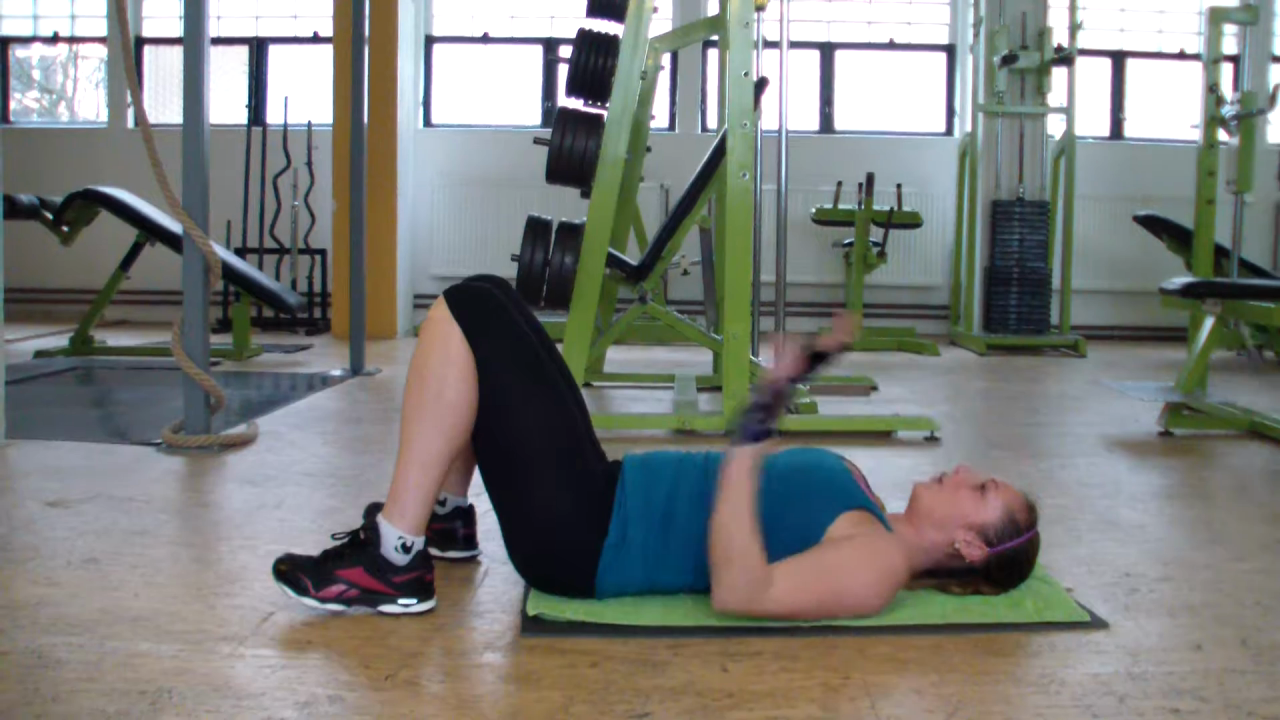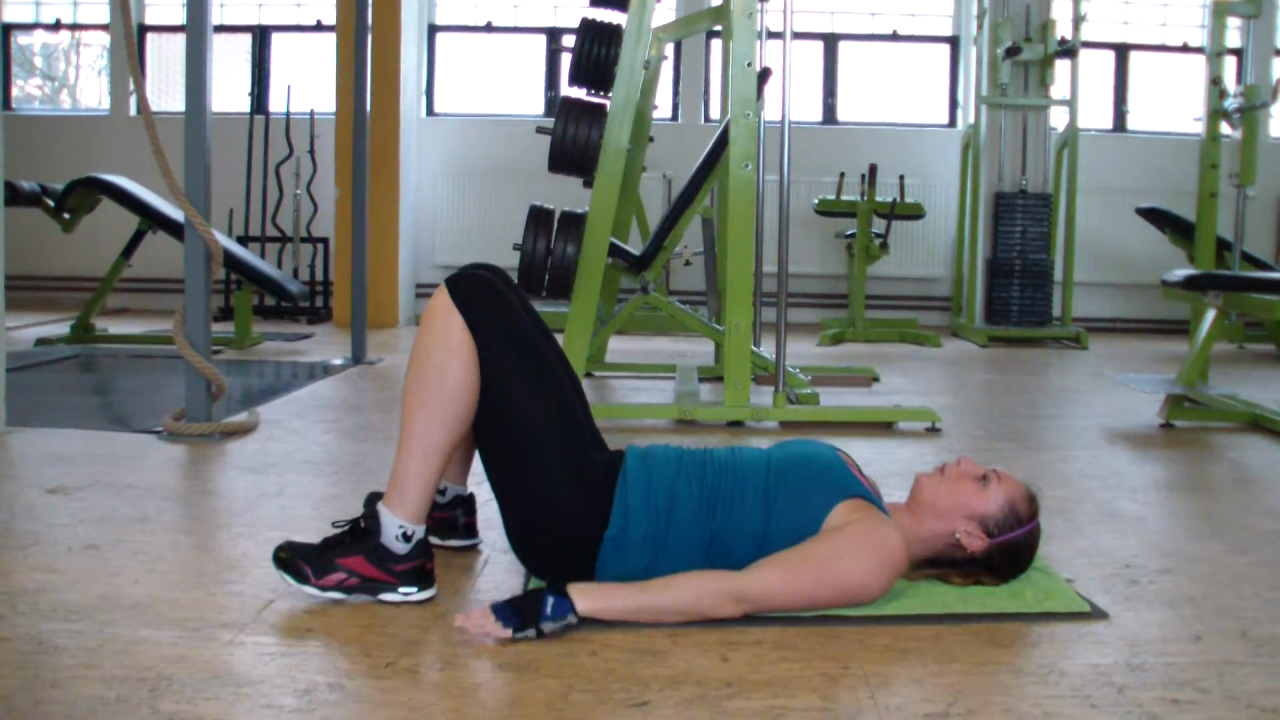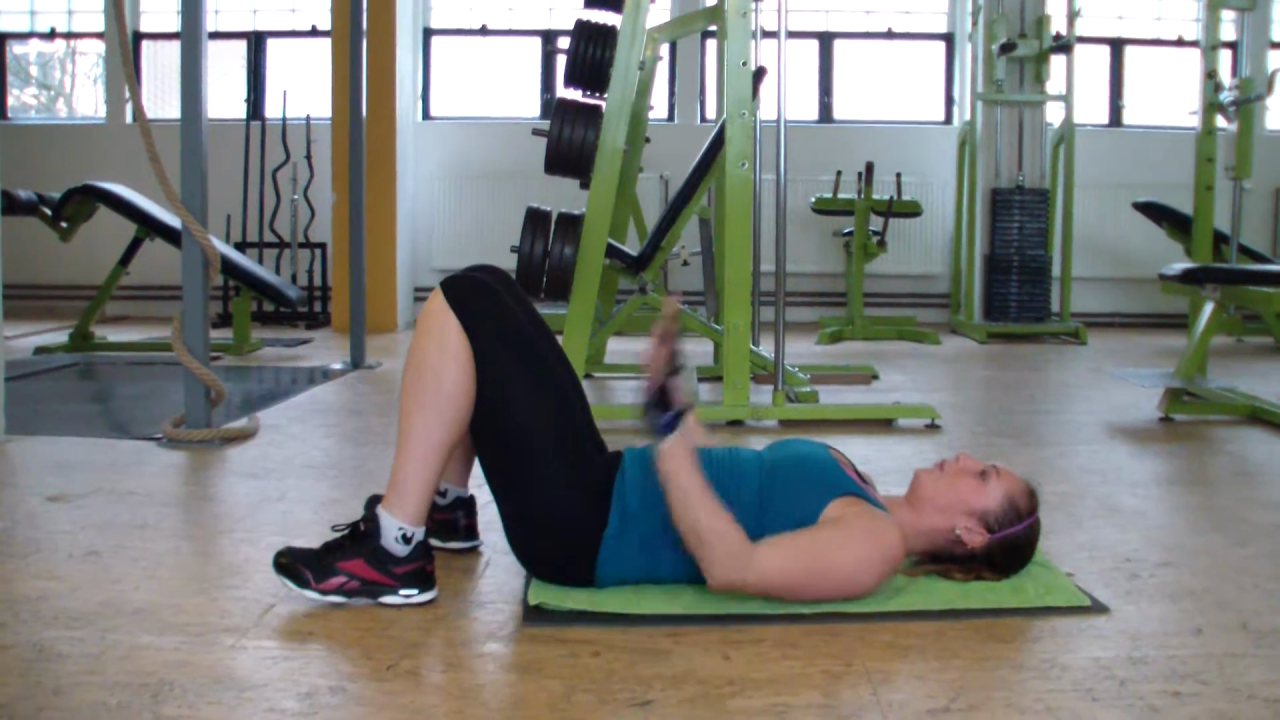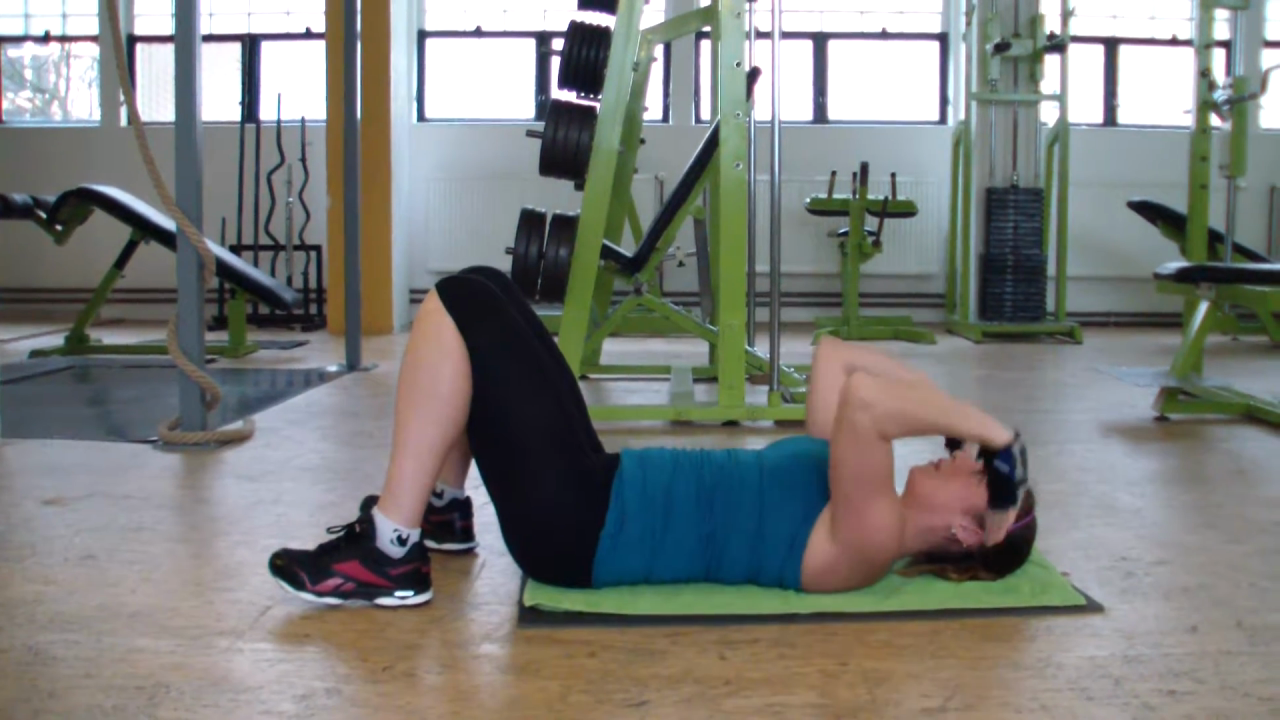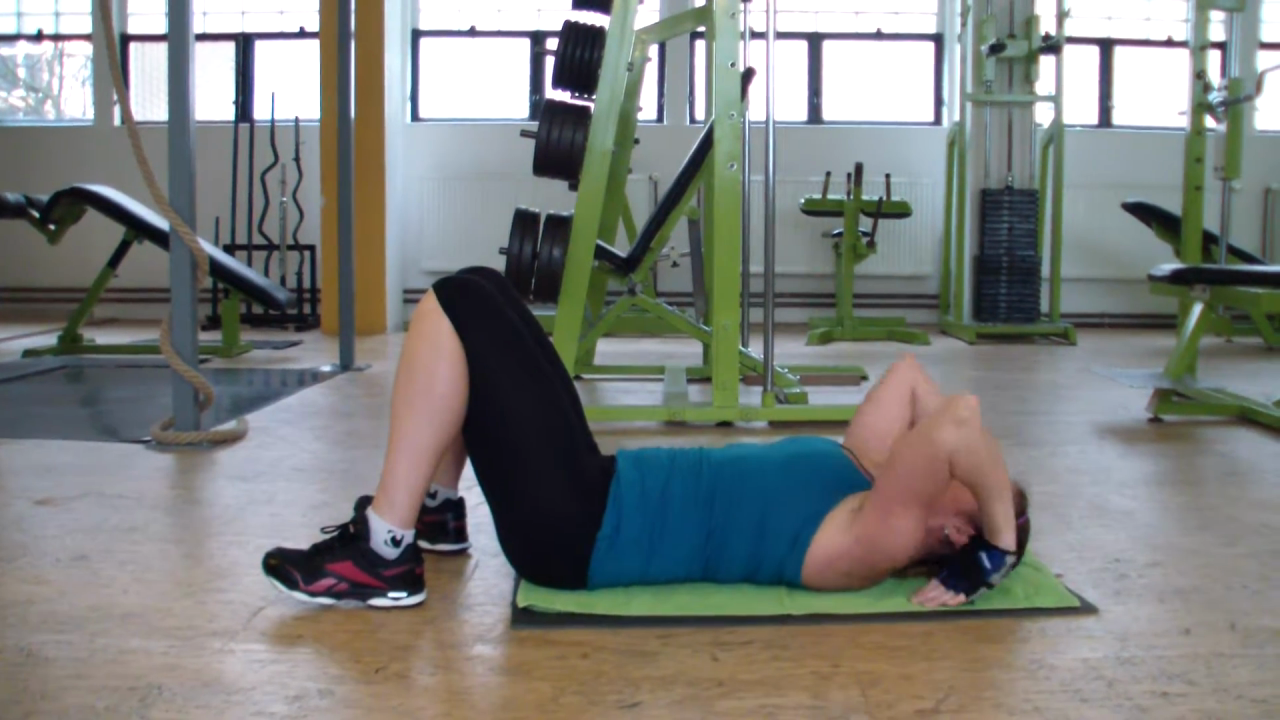
dt=0.5s
person 1, frame 1
left shoulder: (877, 566)
right shoulder: (865, 518)
left elbow: (738, 589)
left wrist: (750, 445)
right wrist: (783, 380)
left hip: (582, 541)
right hip: (608, 504)
left knee: (465, 315)
right knee: (482, 300)
left ankle: (393, 564)
right ankle: (444, 520)
person 1, frame 2
left shoulder: (875, 552)
right shoulder: (865, 508)
left elbow: (732, 593)
left wrist: (565, 602)
left hip: (584, 526)
right hip: (611, 486)
left knee: (466, 303)
right knee: (480, 288)
left ankle: (393, 552)
right ankle: (444, 509)
person 1, frame 3
left shoulder: (868, 550)
right shoulder: (859, 504)
left elbow: (728, 566)
left wrist: (668, 423)
right wrist: (667, 374)
left hip: (579, 531)
right hip: (606, 496)
left knee: (462, 306)
right knee: (482, 288)
left ankle: (394, 553)
right ankle: (445, 510)
person 1, frame 4
left shoulder: (871, 542)
right shoulder: (865, 506)
left elbow: (857, 396)
right elbow: (829, 358)
left wrist: (990, 433)
right wrist: (960, 411)
left hip: (578, 532)
right hip: (604, 493)
left knee: (458, 304)
right knee: (479, 289)
left ankle: (389, 553)
right ankle: (442, 510)
person 1, frame 5
left shoulder: (882, 541)
right shoulder: (868, 487)
left elbow: (963, 424)
right elbow: (907, 375)
left hip: (573, 534)
right hip: (595, 497)
left knee: (457, 307)
right knee: (476, 293)
left ankle: (382, 556)
right ankle: (435, 514)
